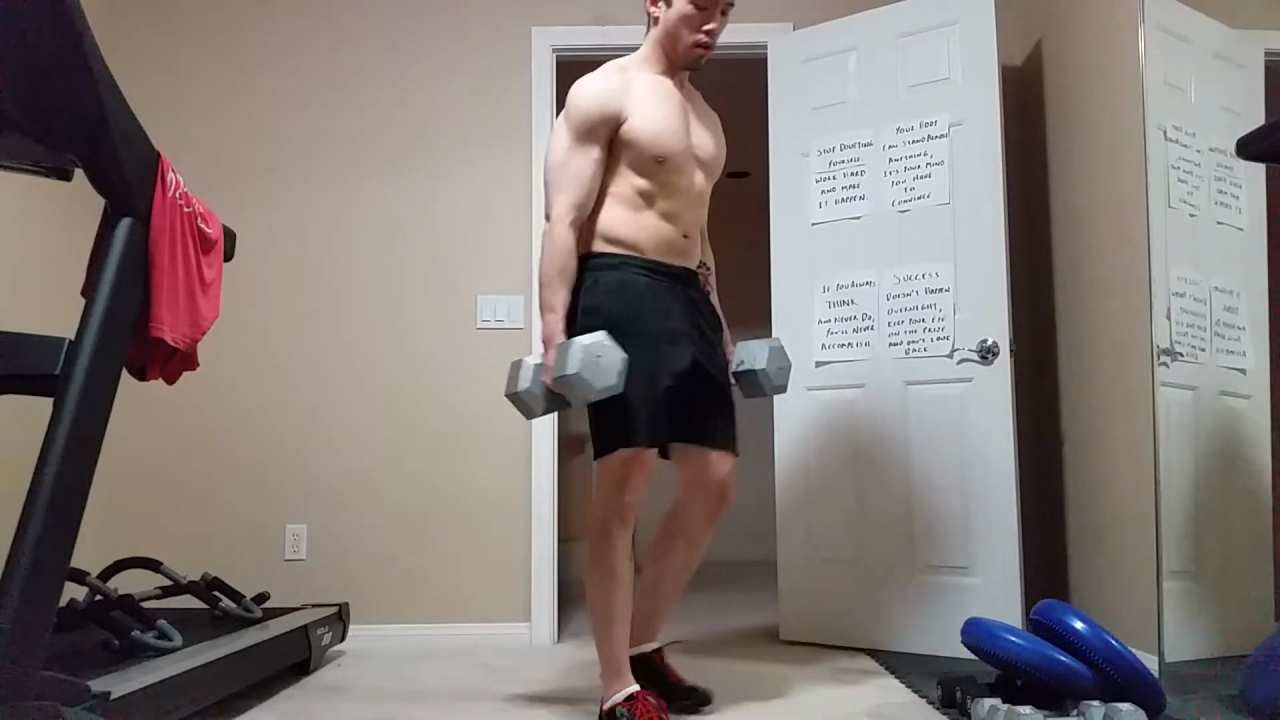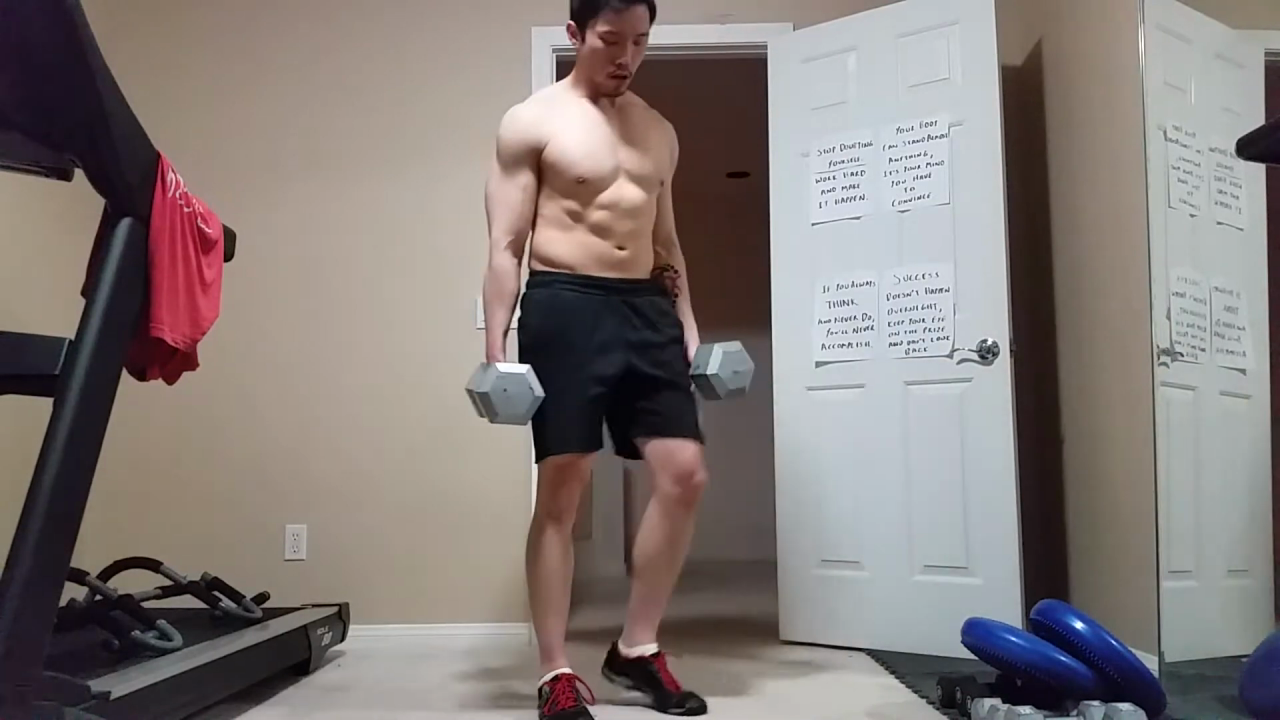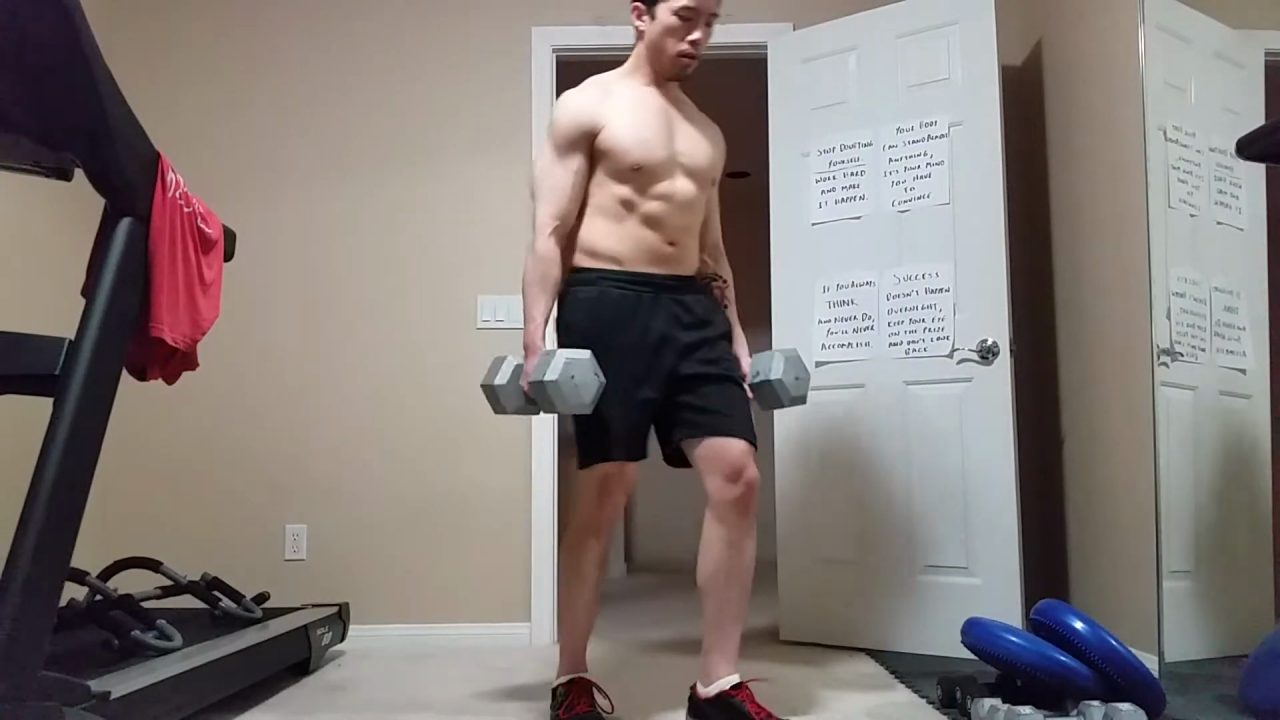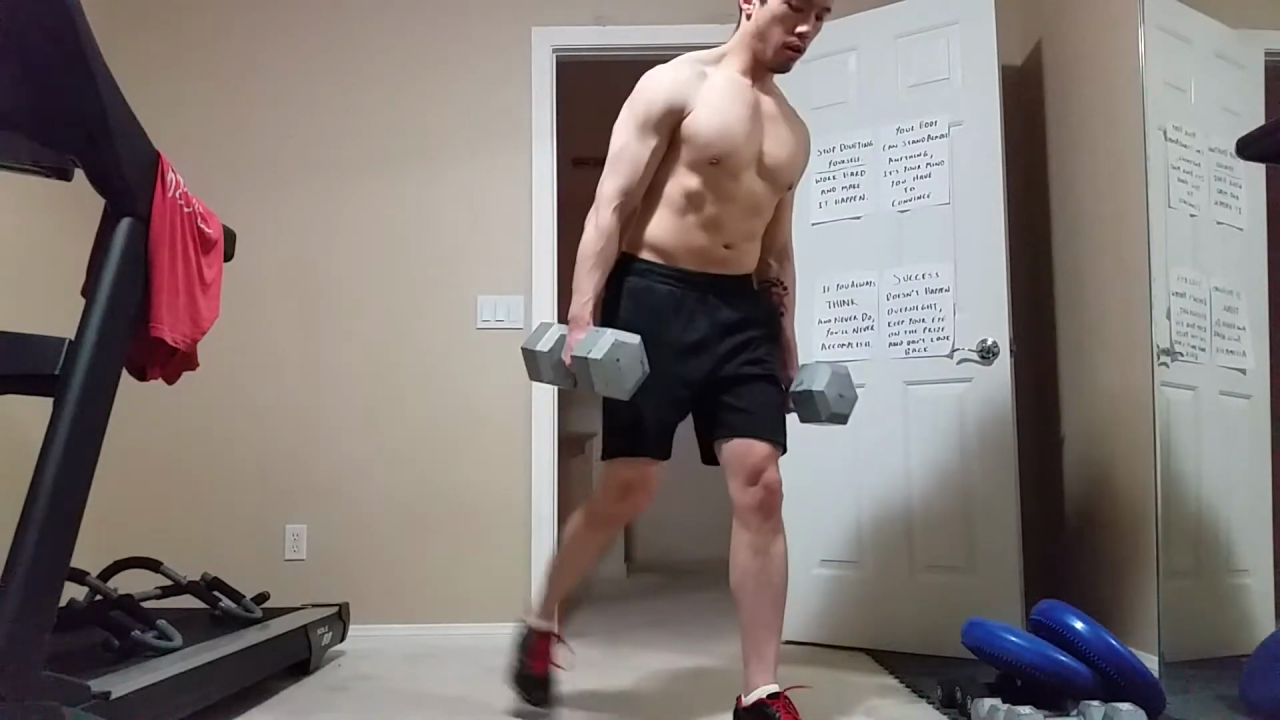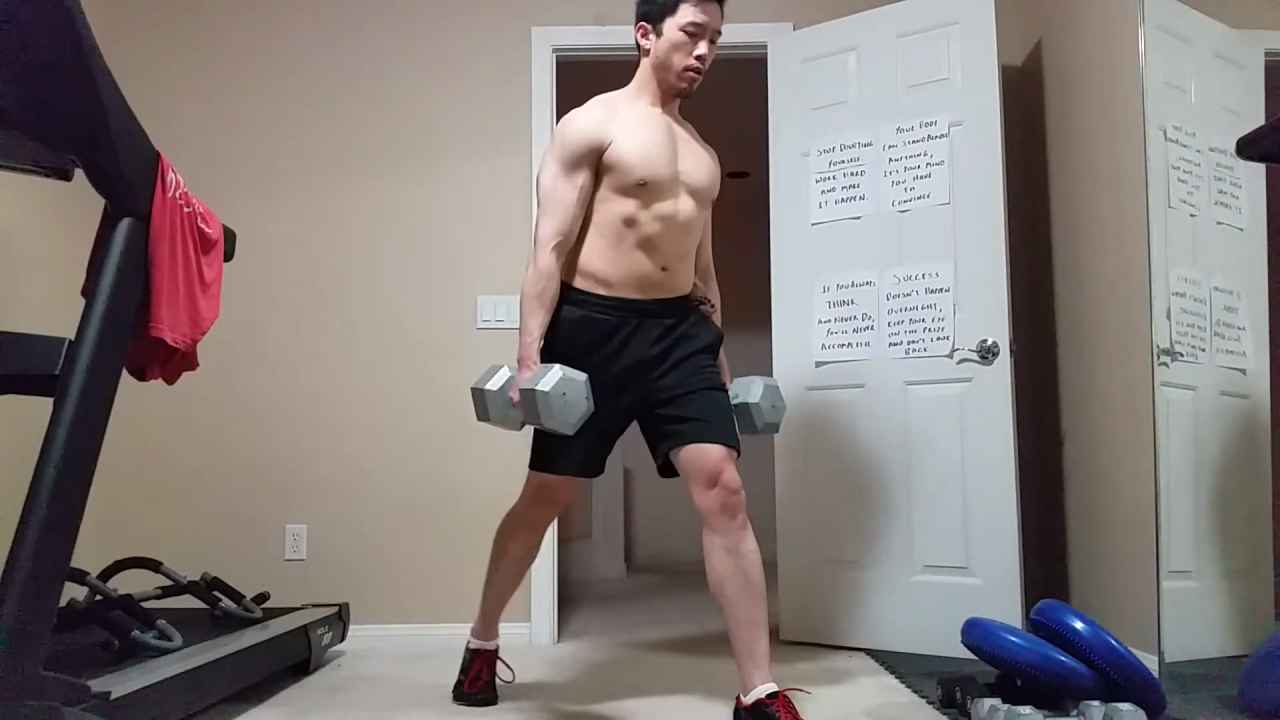
dt=1s
person 1, frame 1
left shoulder: (705, 117)
right shoulder: (604, 93)
right elbow: (562, 223)
left wrist: (719, 322)
right wrist: (555, 335)
left hip: (688, 297)
right hip: (622, 291)
left knee: (714, 481)
right knee: (621, 493)
left ankle: (642, 644)
person 1, frame 2
left shoulder: (659, 132)
right shoulder: (530, 122)
right elbow: (506, 246)
left wrist: (688, 325)
right wrist: (495, 350)
left hip: (644, 310)
right hip: (564, 308)
left knee: (684, 475)
right knee: (561, 493)
left ankle: (637, 646)
person 1, frame 3
left shoulder: (707, 133)
right shoulder: (586, 107)
right elbow: (549, 233)
left wrist: (737, 339)
right wrist: (535, 336)
left hip: (693, 311)
right hip: (609, 305)
left knee: (736, 480)
right knee: (602, 498)
person 1, frame 4
left shoulder: (793, 128)
right shoulder: (676, 85)
right elbow: (611, 206)
left wrist: (788, 347)
right wrist: (581, 315)
left hip: (743, 311)
right hip: (658, 296)
left knee: (759, 488)
right knee: (628, 490)
right ankle: (541, 626)
person 1, frame 5
left shoulder: (703, 154)
right shoulder: (591, 125)
right elbow: (551, 246)
left wrist: (721, 363)
right wrist: (529, 352)
left hip: (680, 333)
right hip: (595, 328)
left knee: (724, 495)
right knee: (545, 497)
right ankle: (483, 641)
